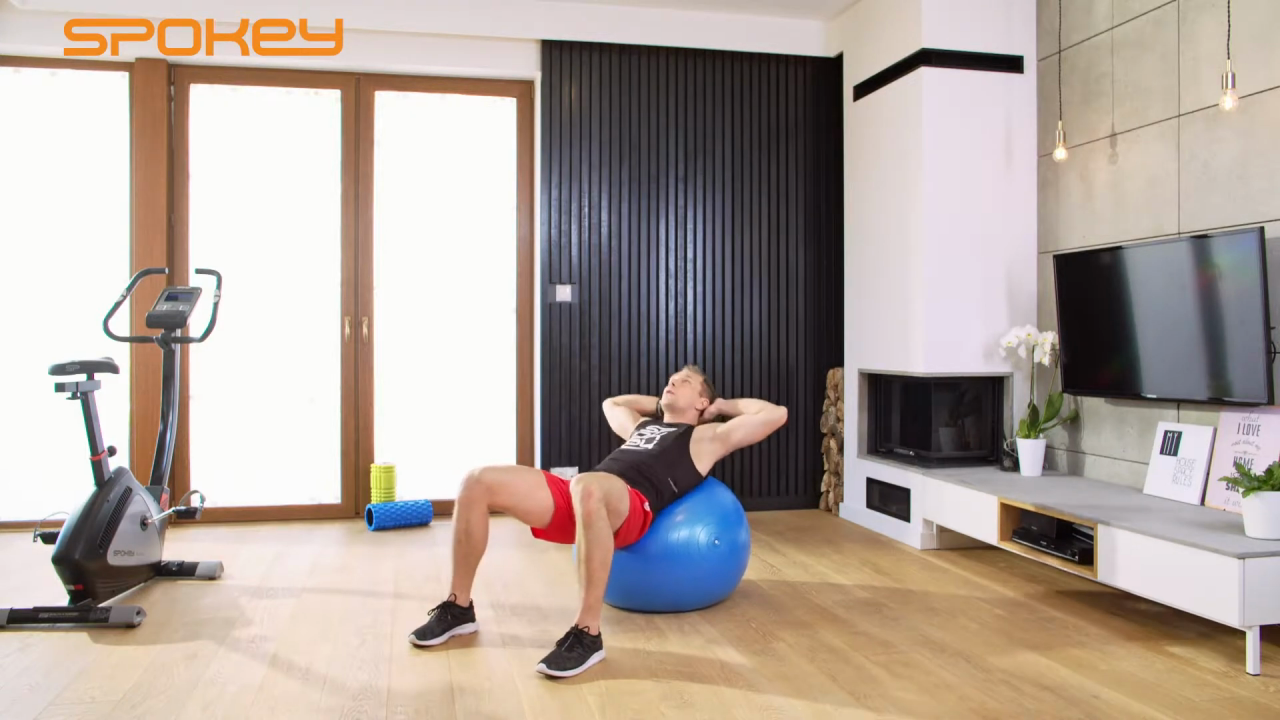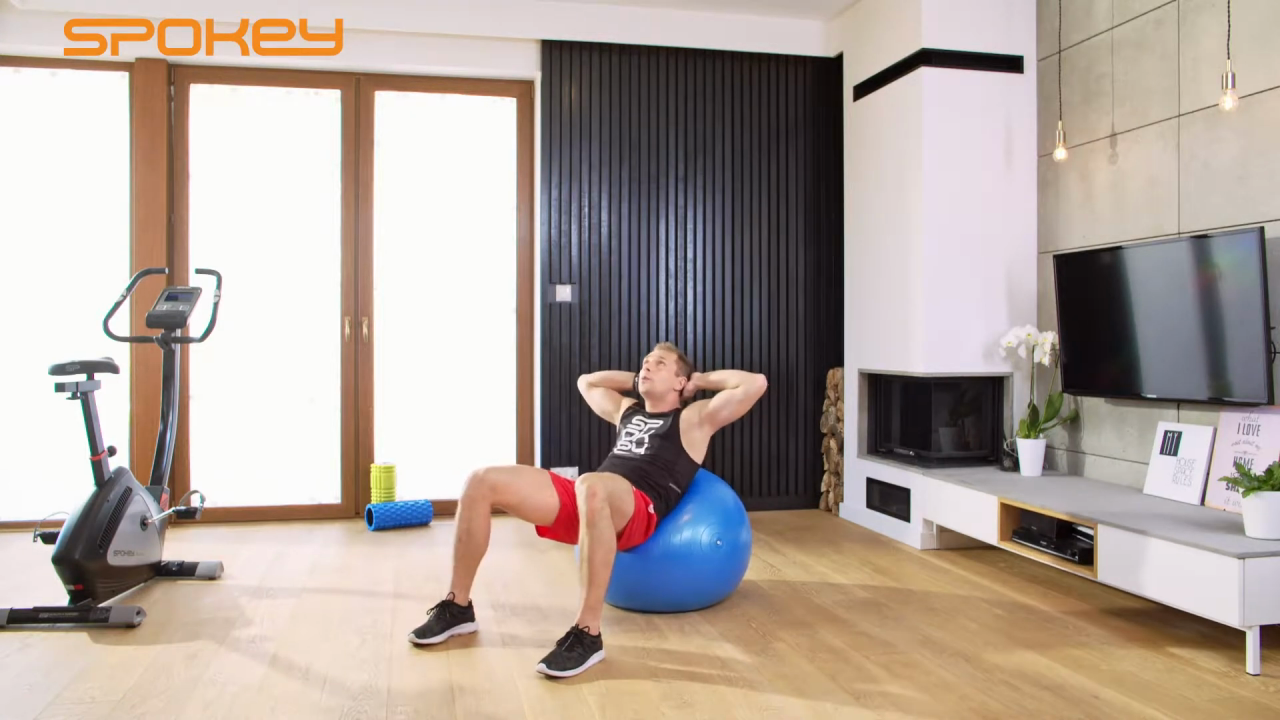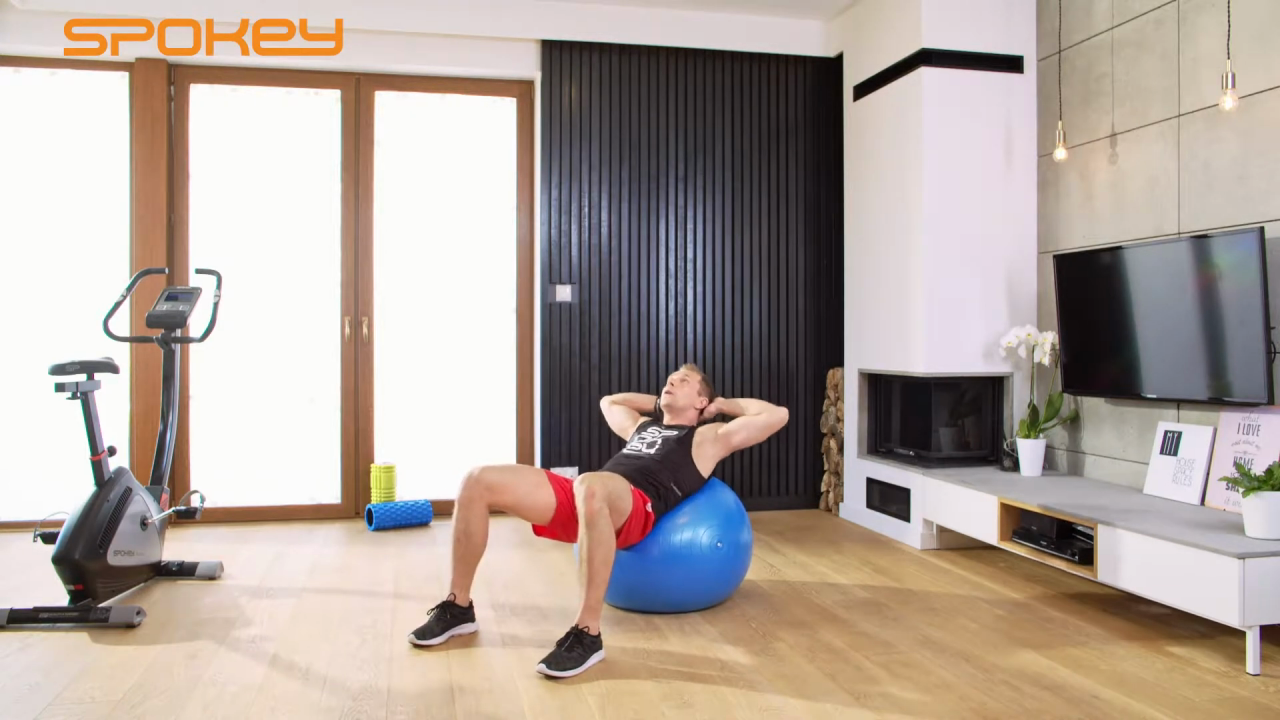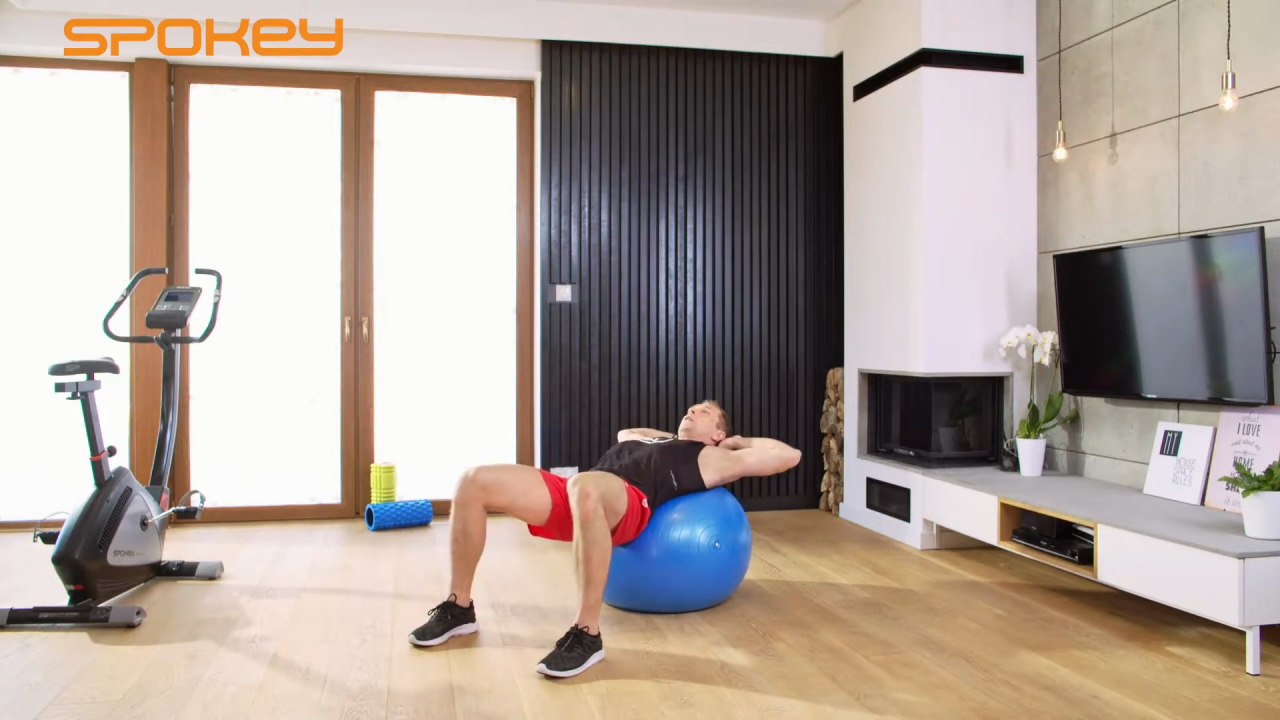
dt=0.5s
person 1, frame 1
left shoulder: (706, 438)
right shoulder: (643, 427)
left elbow: (776, 414)
right elbow: (611, 404)
left wrist: (723, 406)
right wrist: (658, 404)
left hip: (630, 506)
right hip: (576, 497)
left knee: (588, 490)
right knee: (478, 482)
left ankle: (587, 634)
right ankle: (459, 607)
person 1, frame 2
left shoulder: (694, 419)
right shoulder: (627, 411)
left elbow: (755, 384)
right elbow: (587, 382)
left wrist: (703, 380)
right wrist: (636, 381)
left hip: (638, 510)
right hip: (586, 499)
left knee: (592, 489)
right knee: (482, 482)
left ankle: (588, 634)
right ankle: (457, 606)
person 1, frame 3
left shoulder: (708, 437)
right shoulder: (643, 426)
left elbow: (777, 414)
right elbow: (609, 401)
left wrist: (724, 404)
right wrist: (658, 402)
left hip: (635, 507)
right hip: (584, 497)
left knee: (590, 486)
right knee: (479, 481)
left ankle: (587, 634)
right ankle: (458, 606)
person 1, frame 4
left shoulder: (713, 459)
right shoulder: (666, 443)
left elbow: (789, 456)
right elbow: (624, 433)
left wrist: (738, 440)
left hip: (628, 503)
right hip: (576, 494)
left knee: (585, 490)
right knee: (475, 482)
left ankle: (587, 634)
right ankle: (459, 608)
